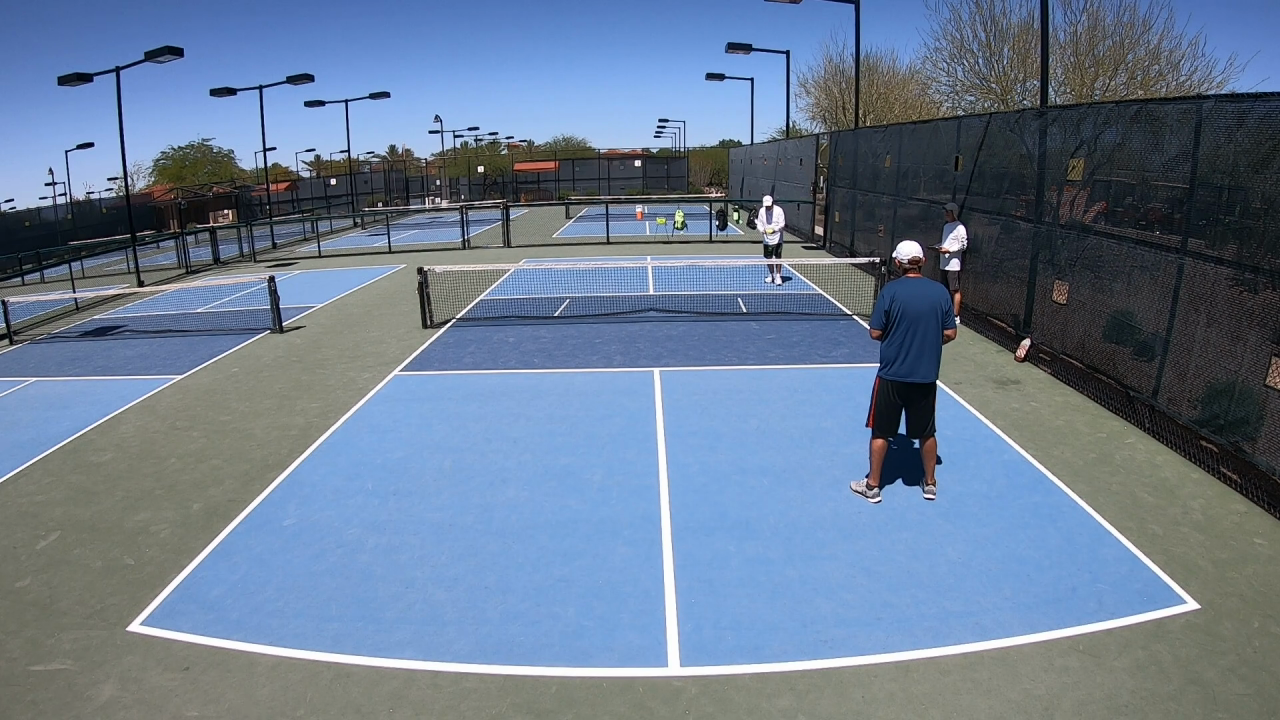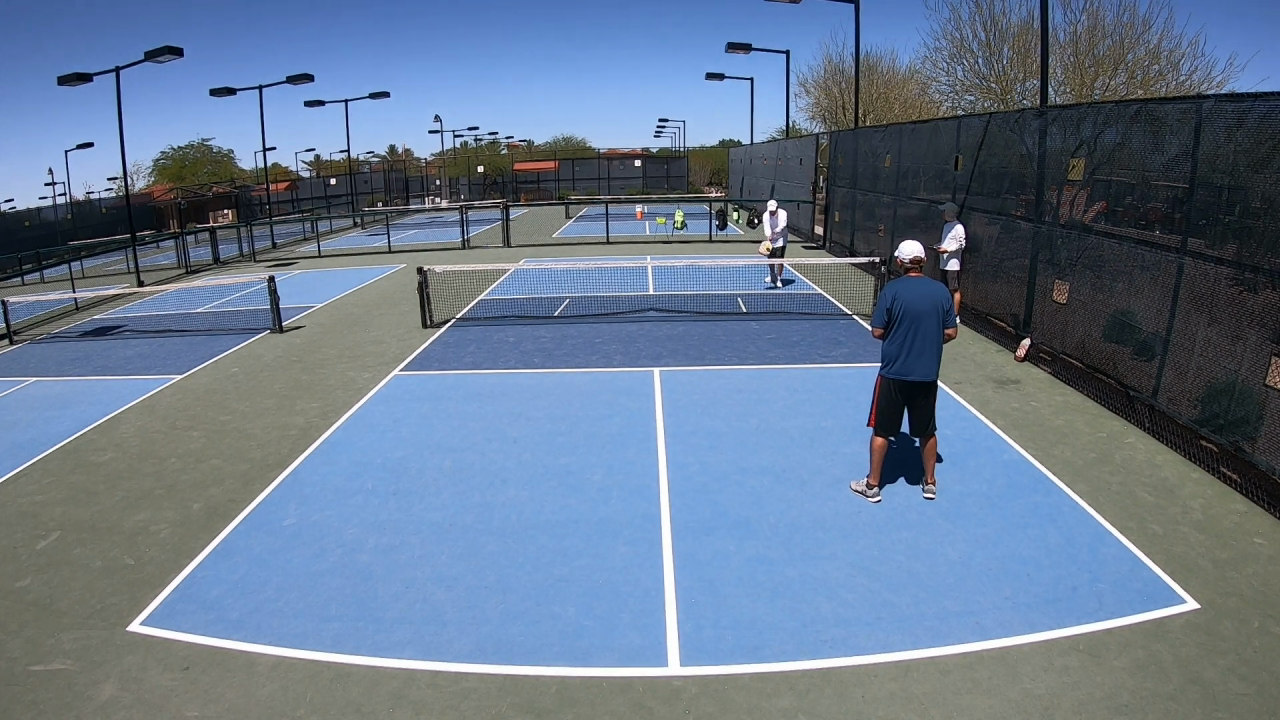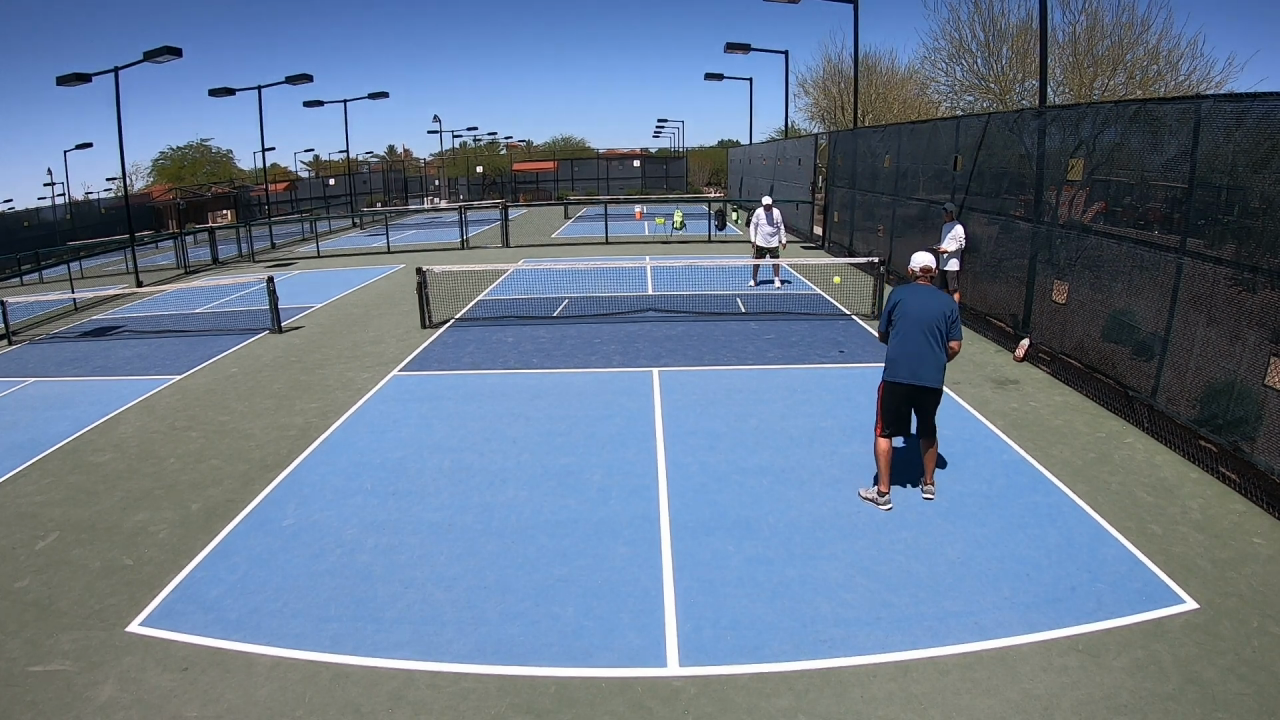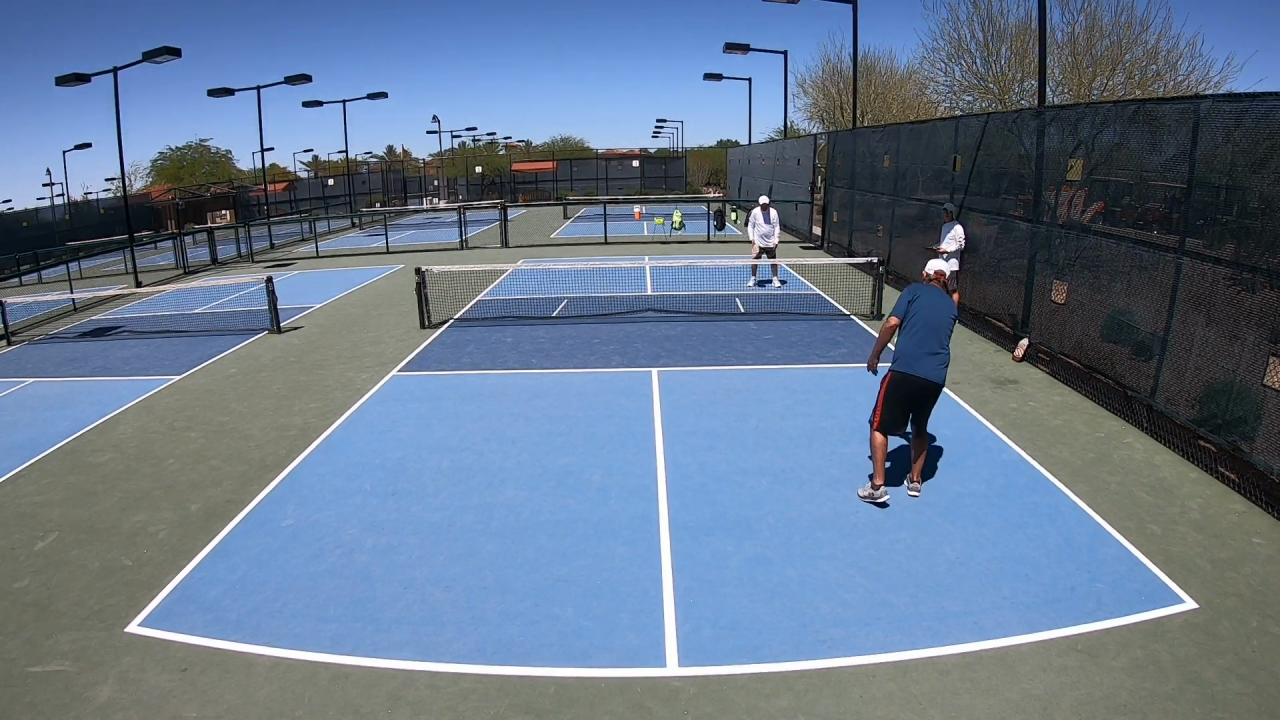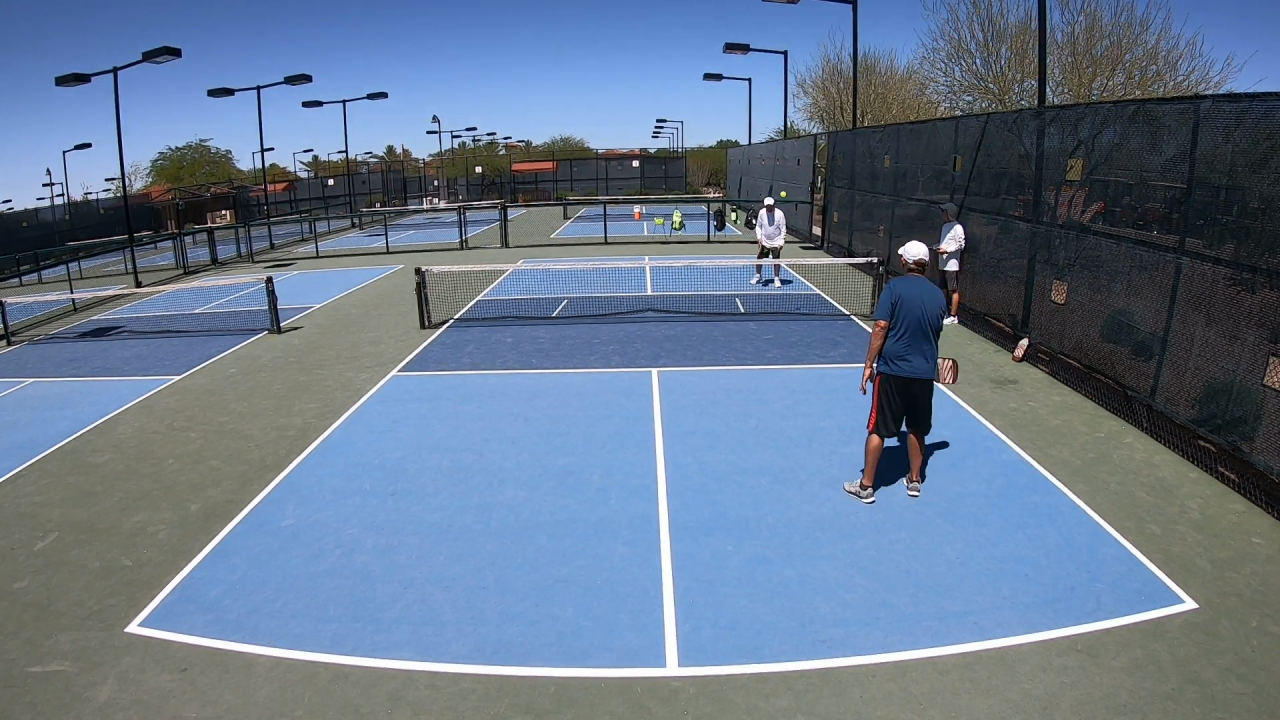
dt=0.7s
person 1, frame 1
left shoulder: (891, 290)
right shoulder: (940, 292)
left elbow: (875, 333)
right elbow: (950, 333)
left hip: (892, 375)
right hip: (926, 376)
left knee: (881, 432)
right knee: (926, 432)
left ankle: (872, 485)
right ankle: (930, 483)
person 1, frame 2
left shoulder: (892, 289)
right shoulder: (941, 291)
left elbow: (877, 331)
right elbow: (950, 333)
left hip: (894, 373)
right hip: (927, 375)
left knee: (882, 430)
right knee: (927, 431)
left ankle: (872, 484)
right ankle: (930, 482)
person 1, frame 3
left shoulder: (898, 294)
right shoulder: (948, 302)
left elbow: (882, 335)
right elbow: (954, 348)
left hip: (896, 377)
right hip: (932, 381)
left knee: (884, 433)
right knee: (928, 432)
left ankle: (883, 492)
right ankle: (928, 484)
person 1, frame 4
left shoulder: (914, 290)
right shoulder: (952, 306)
left elbow: (892, 323)
left wrist: (875, 355)
left hip: (904, 370)
right hip: (935, 377)
left knee: (879, 426)
right knee: (920, 427)
left ankle: (878, 485)
right ankle: (915, 480)
person 1, frame 5
left shoulder: (895, 286)
right shoulder: (938, 294)
left elbow: (880, 327)
left wrist: (869, 365)
left hip: (892, 370)
right hip: (924, 373)
left knee: (878, 430)
right knee: (917, 428)
left ankle: (866, 486)
right ankle: (914, 480)
